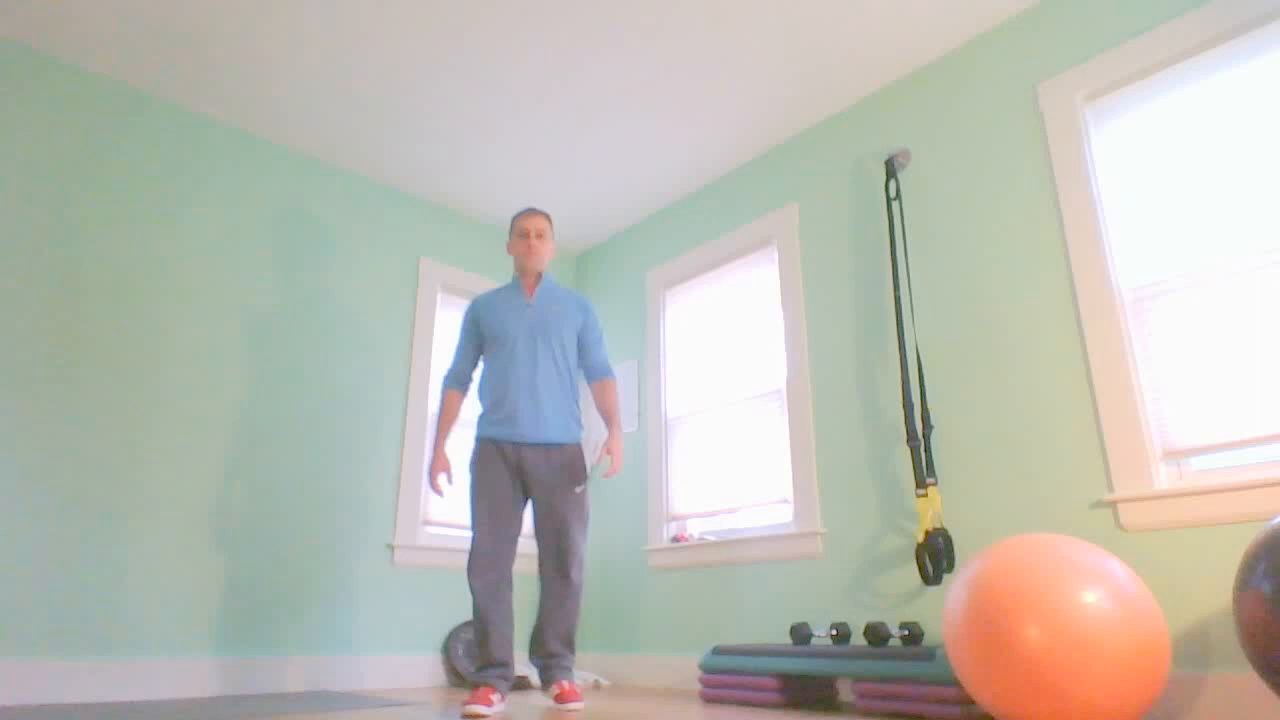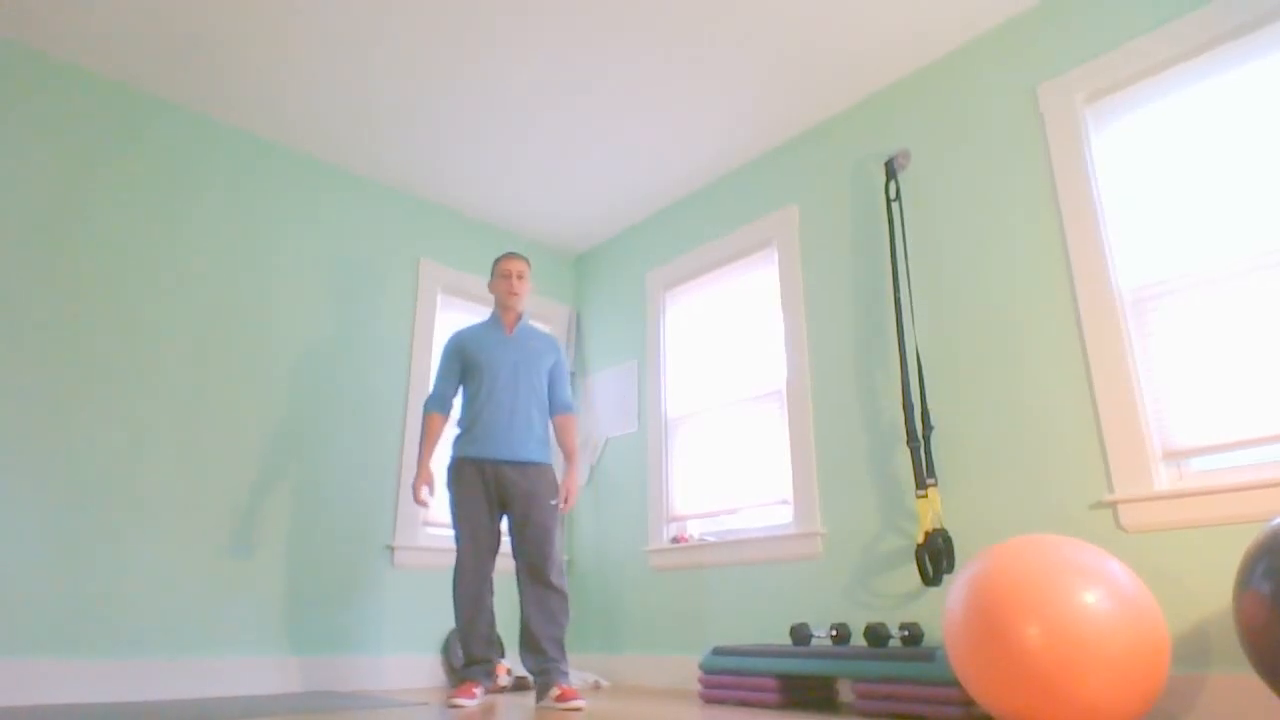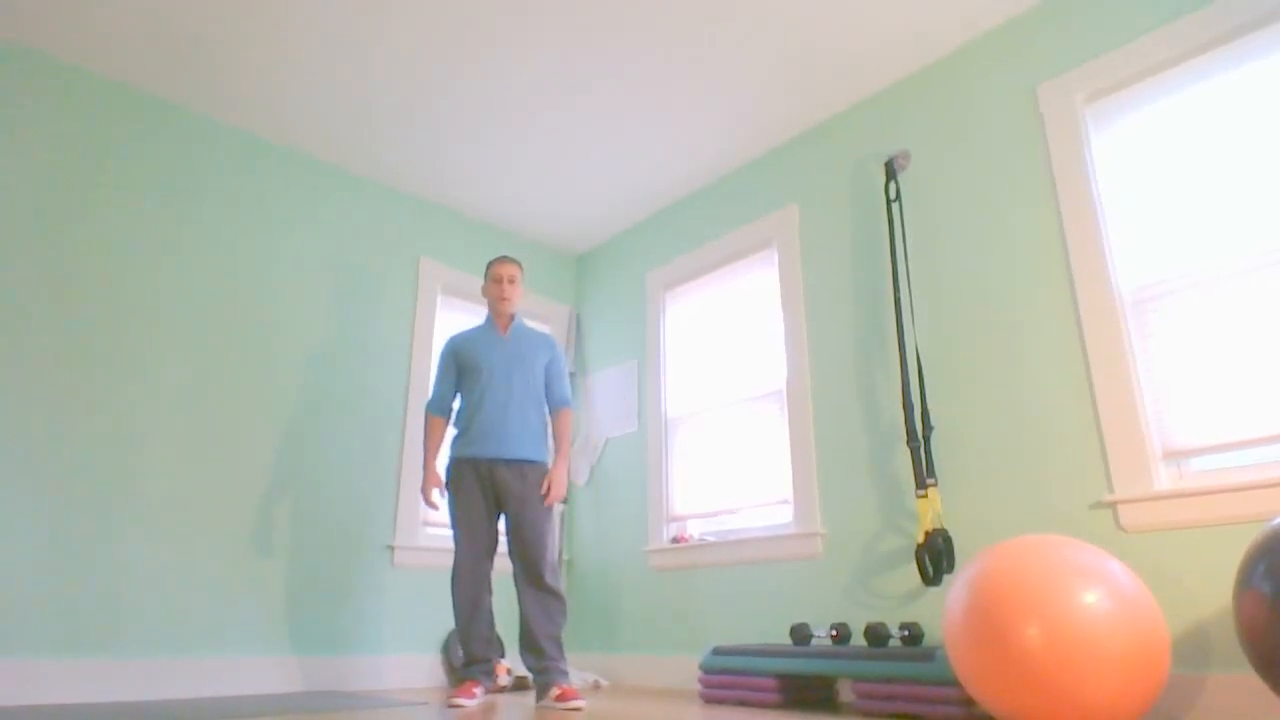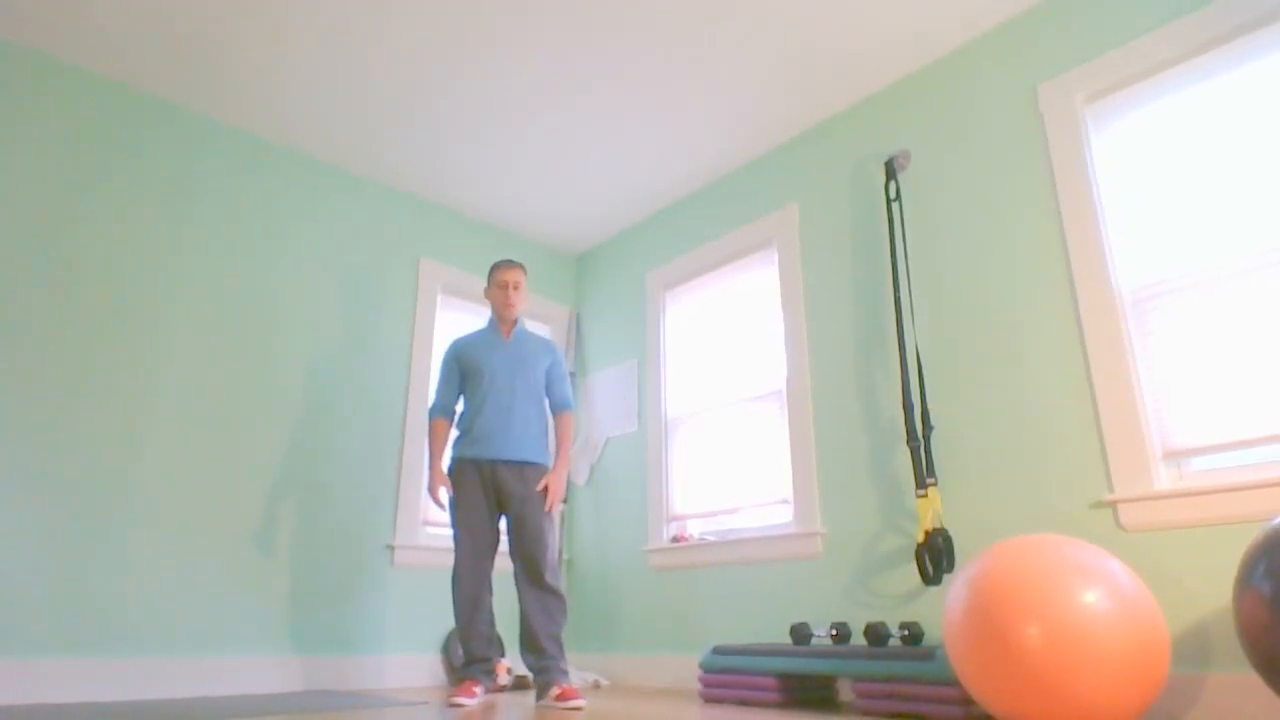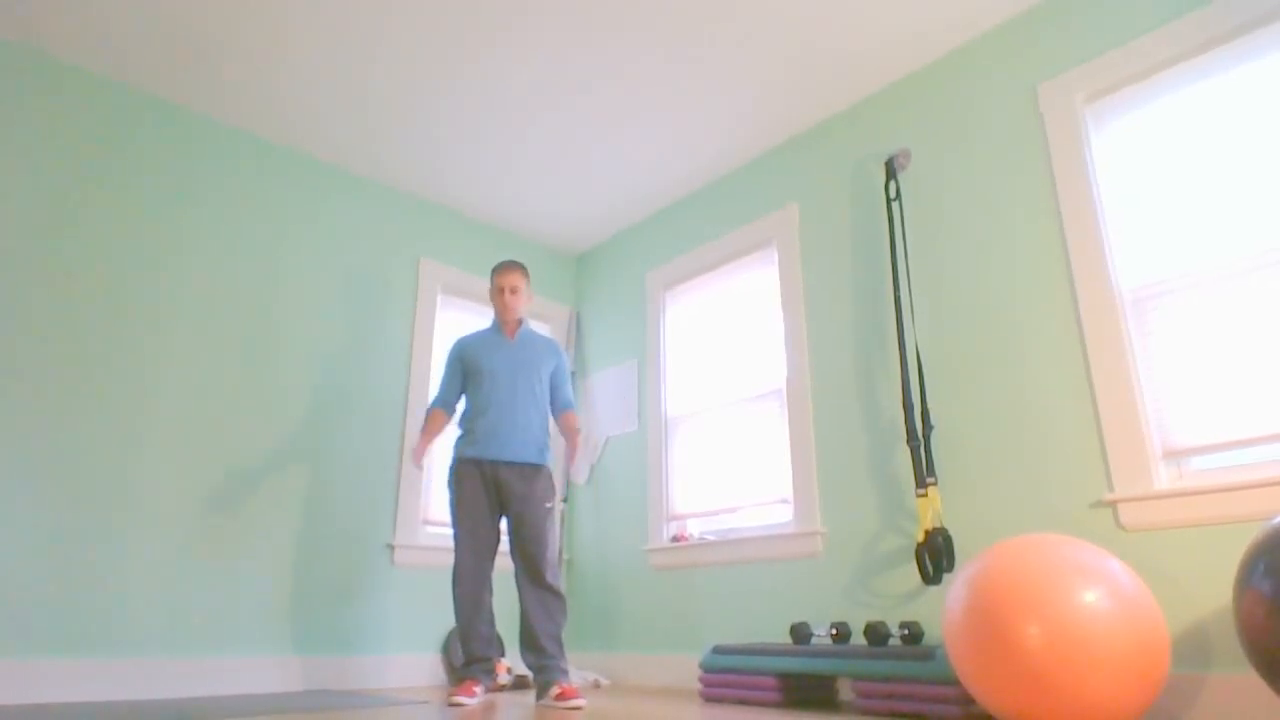
dt=1s
person 1, frame 1
left shoulder: (577, 307)
right shoulder: (483, 308)
left elbow: (599, 371)
right elbow: (457, 378)
left wrist: (614, 429)
right wrist: (439, 444)
left hip: (560, 450)
right hip: (496, 448)
left knee: (564, 561)
right knee: (489, 559)
left ankle: (557, 673)
right ankle: (492, 679)
person 1, frame 2
left shoulder: (549, 346)
right shoulder: (463, 341)
left elbow: (562, 408)
right elbow: (438, 404)
left wrist: (572, 465)
right wrist: (424, 462)
left hip: (533, 468)
right hip: (472, 466)
left knee: (543, 569)
right knee: (473, 570)
left ankle: (551, 677)
right ankle: (477, 674)
person 1, frame 3
left shoulder: (545, 346)
right shoulder: (459, 345)
left elbow: (561, 406)
right elbow: (438, 407)
left wrist: (561, 463)
right wrist: (429, 465)
left hip: (528, 466)
right hip: (469, 466)
left knee: (538, 568)
right knee: (471, 569)
left ankle: (551, 676)
right ankle: (477, 673)
person 1, frame 4
left shoulder: (546, 350)
right shoulder: (462, 349)
left elbow: (563, 409)
right elbow: (442, 410)
left wrist: (560, 466)
right wrist: (435, 466)
left hip: (529, 468)
right hip: (471, 468)
left knee: (539, 568)
right knee: (471, 569)
left ankle: (551, 676)
right ankle: (476, 673)
person 1, frame 5
left shoulder: (550, 350)
right shoulder: (466, 348)
left elbow: (563, 405)
right elbow: (445, 402)
left wrist: (571, 435)
right wrist: (426, 437)
left hip: (529, 468)
right hip: (472, 466)
left knee: (539, 569)
right knee: (471, 569)
left ankle: (551, 675)
right ankle: (476, 672)
